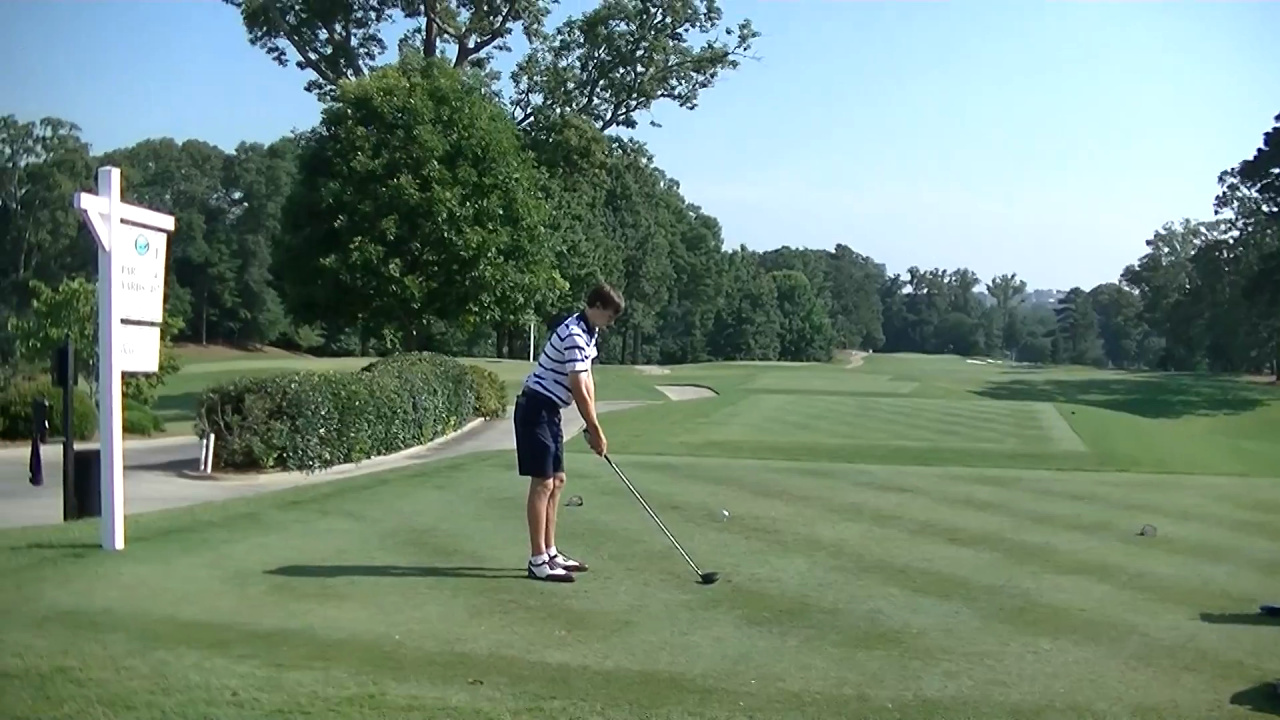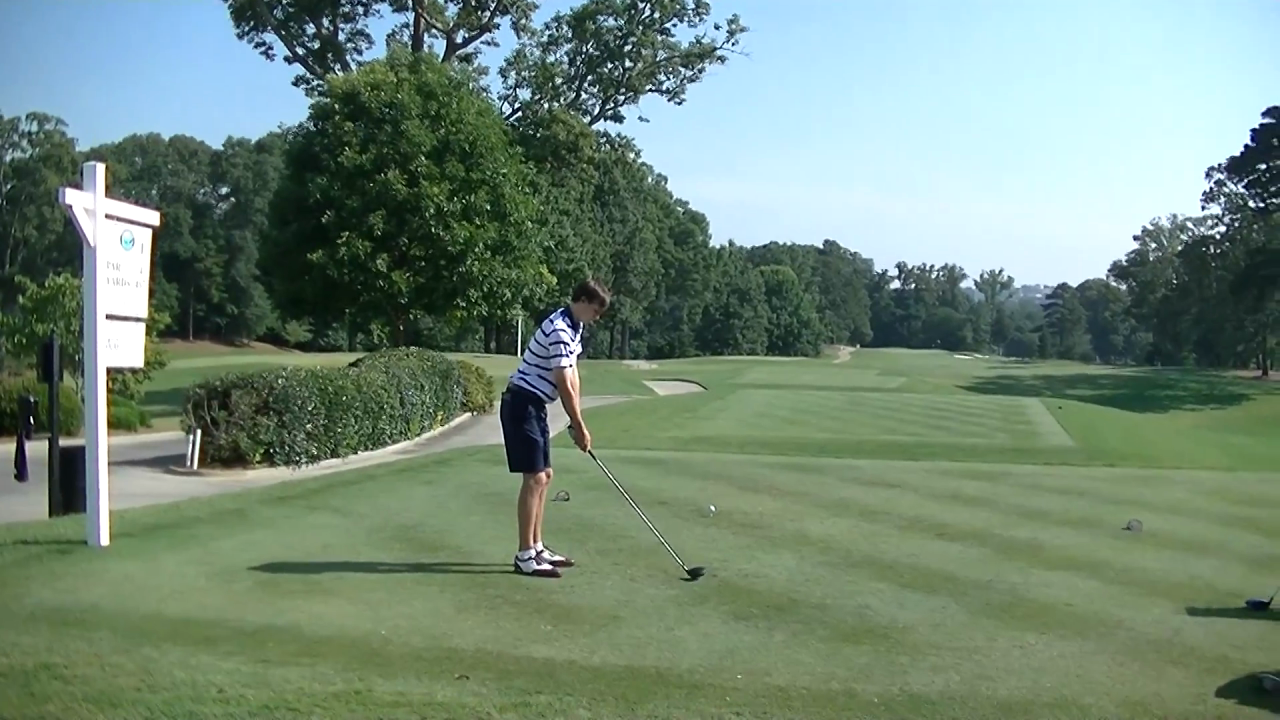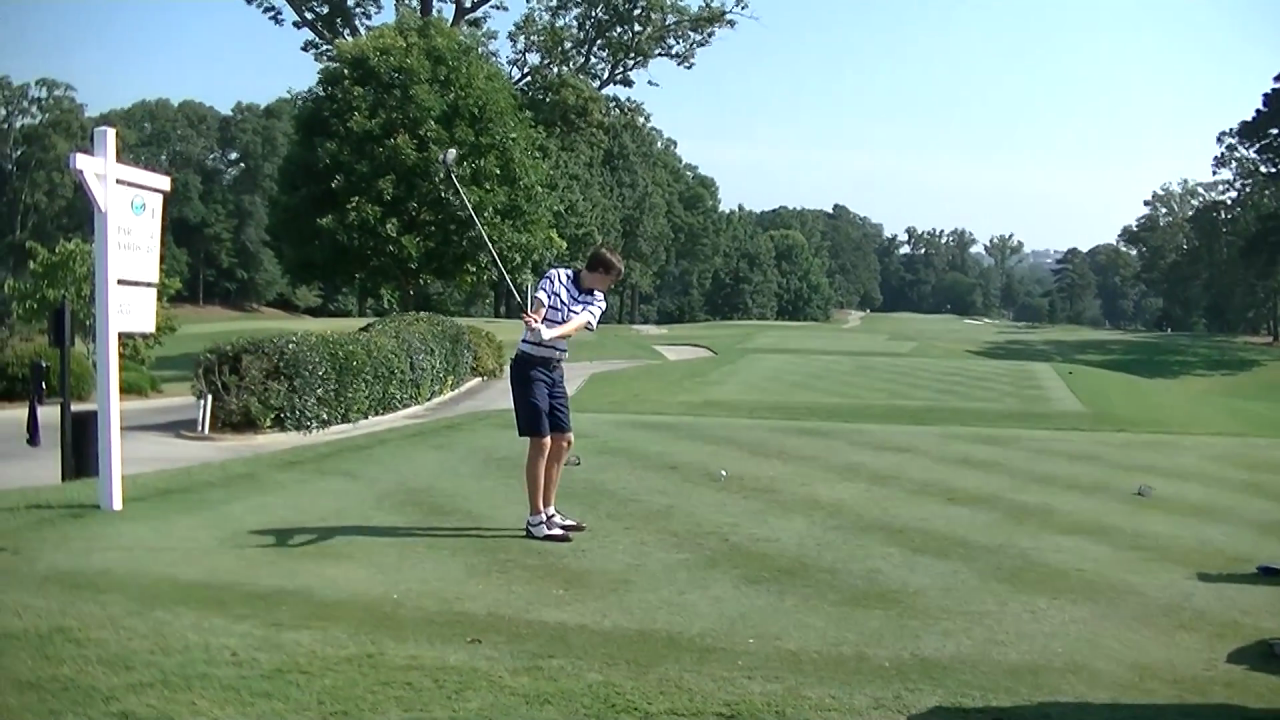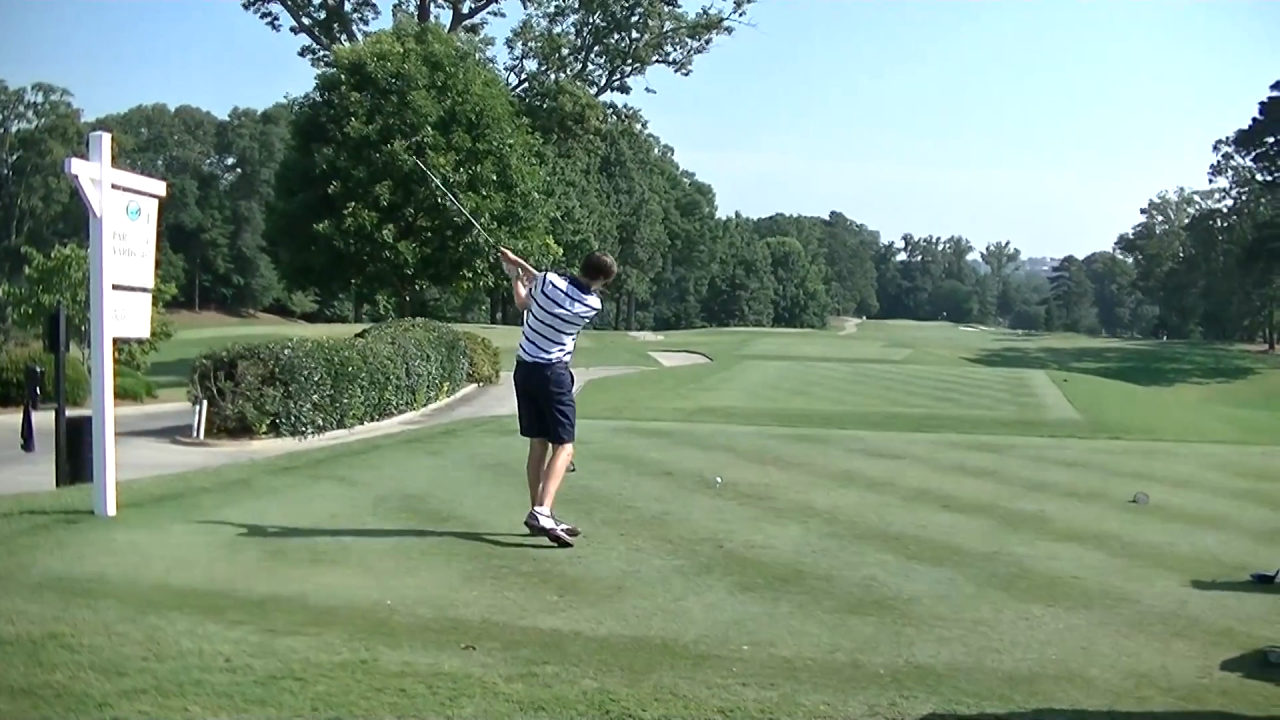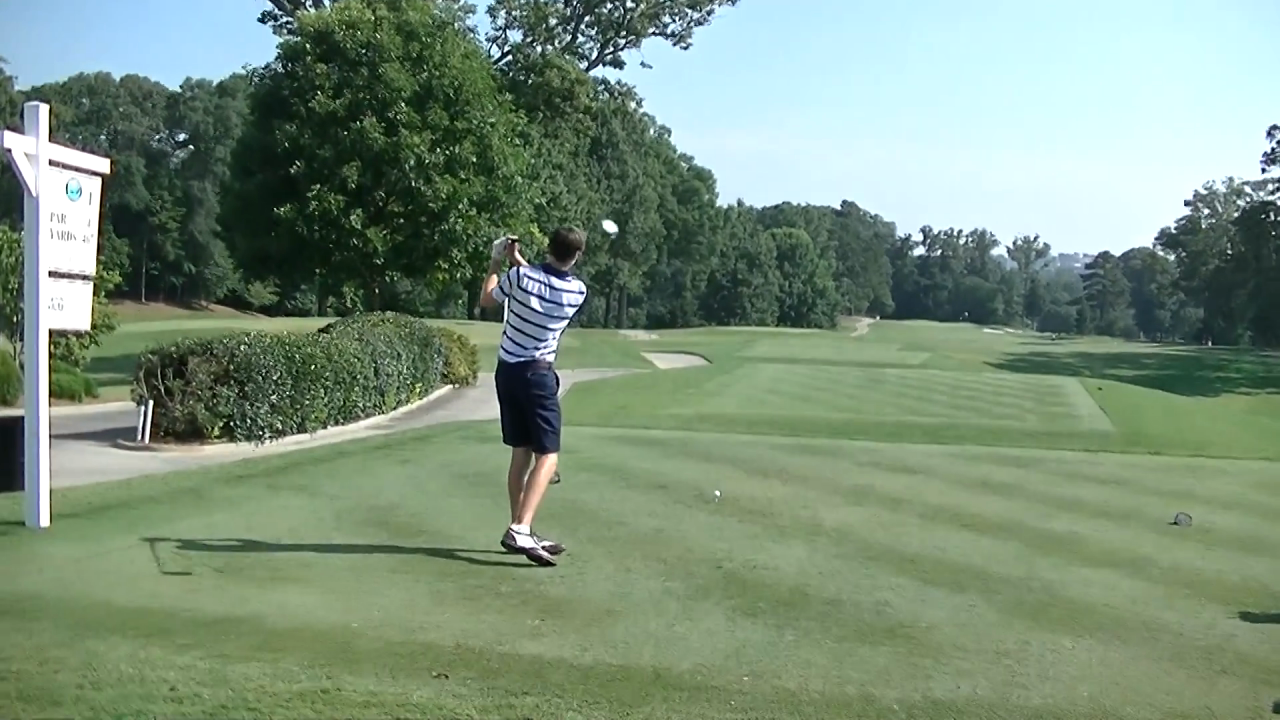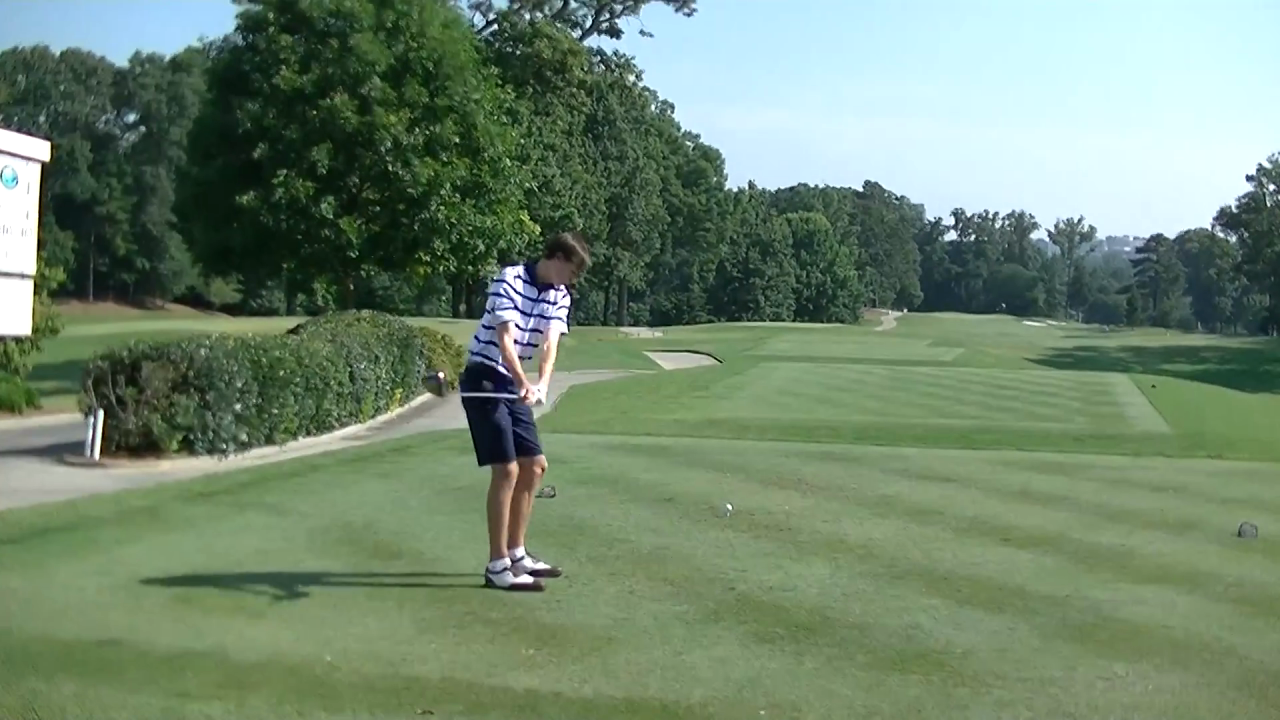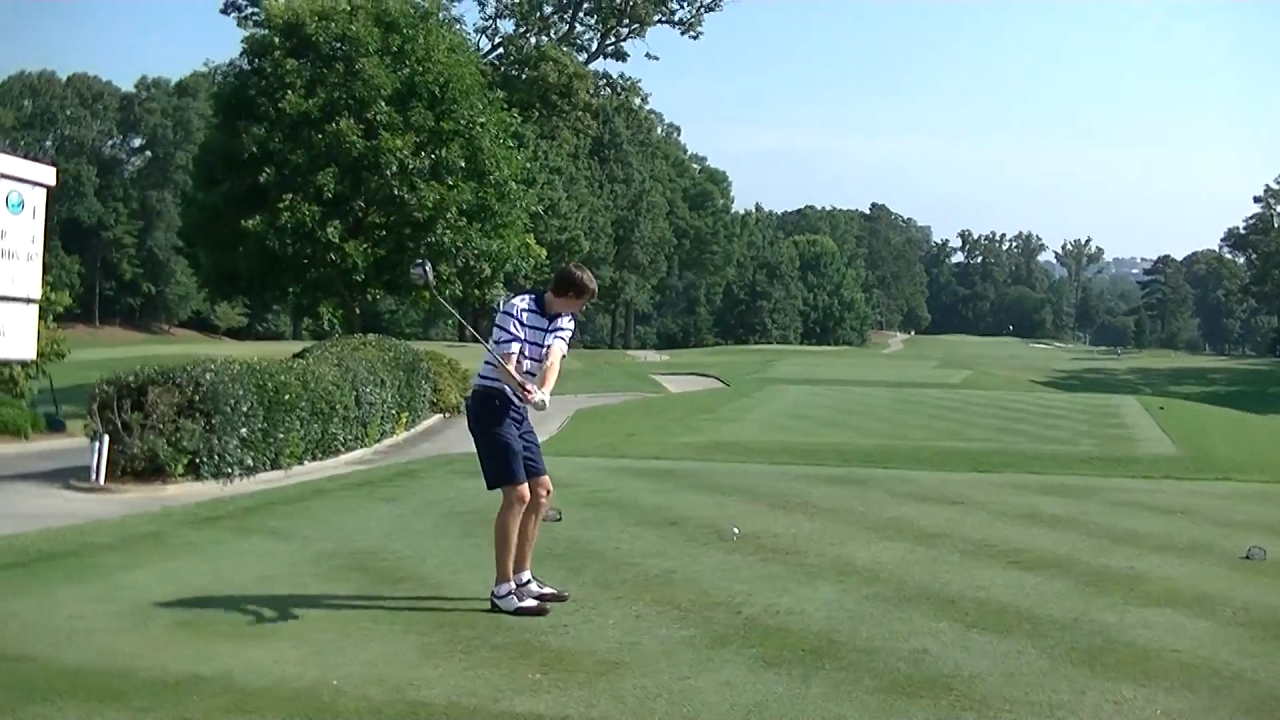
dt=0.7s
person 1, frame 1
left shoulder: (588, 331)
right shoulder: (574, 335)
left elbow: (588, 380)
right elbow: (578, 390)
left wrist: (593, 425)
right wrist: (596, 431)
left hip: (549, 410)
right hip: (536, 409)
left knee: (557, 481)
right knee: (542, 483)
left ankle: (550, 552)
right ankle: (538, 560)
person 1, frame 2
left shoulder: (574, 326)
right shoulder: (559, 330)
left elbow: (573, 374)
right elbow: (563, 386)
left wrist: (577, 423)
right wrist: (580, 427)
left hip: (534, 405)
right hip: (522, 404)
left knee: (545, 475)
right knee: (534, 478)
left ankle: (536, 548)
right ankle: (524, 556)
person 1, frame 3
left shoulder: (597, 301)
right shoulder: (556, 278)
left elbow: (574, 326)
right elbow: (534, 317)
left wrist: (548, 333)
right wrist: (535, 323)
left hip: (554, 369)
right hip: (529, 366)
left knee: (563, 441)
right knee: (541, 442)
left ankle: (548, 511)
right ankle: (536, 520)
person 1, frame 4
left shoulder: (548, 281)
right shoulder: (592, 306)
left elbow: (523, 301)
left wrist: (515, 273)
right wrist: (521, 266)
left hip: (524, 369)
right hip: (553, 374)
left knee: (539, 443)
right knee: (563, 447)
left ankle: (538, 512)
right ankle: (542, 512)
person 1, frame 5
left shoulder: (518, 275)
right shoulder: (578, 292)
left elbow: (485, 301)
left wrist: (496, 261)
right wrist: (516, 259)
left hip: (506, 371)
right hip: (537, 375)
left knee: (522, 453)
right knee: (547, 457)
left ankle: (519, 531)
right ankle: (519, 530)
person 1, frame 6
left shoulder: (560, 298)
right shoulder: (509, 280)
left elbow: (550, 345)
right elbow: (503, 340)
left wrist: (540, 384)
right wrist: (521, 381)
left hip: (515, 387)
right hip: (484, 380)
left knee: (534, 466)
right knee: (506, 469)
person 1, frame 7
left shoulder: (564, 323)
right shoulder: (518, 311)
left elbow: (552, 366)
right elbow: (504, 369)
left wrist: (539, 391)
right wrist: (522, 387)
left hip: (514, 409)
right hip: (491, 405)
left knee: (541, 490)
right knee: (518, 493)
